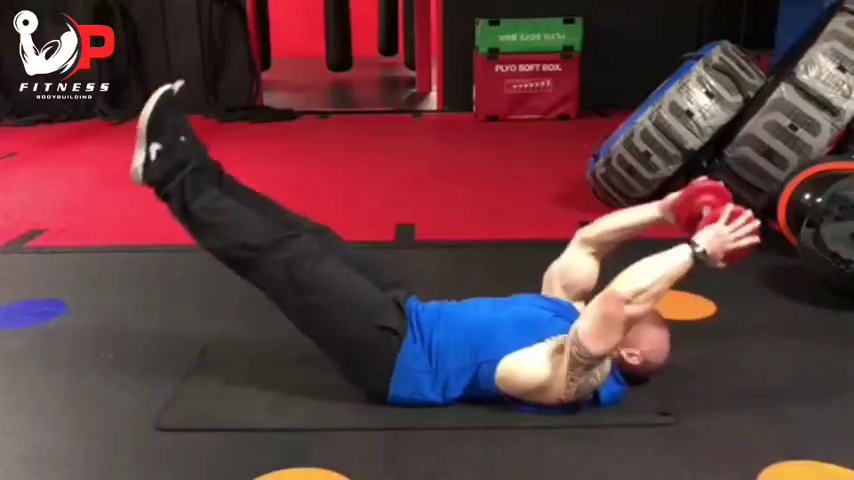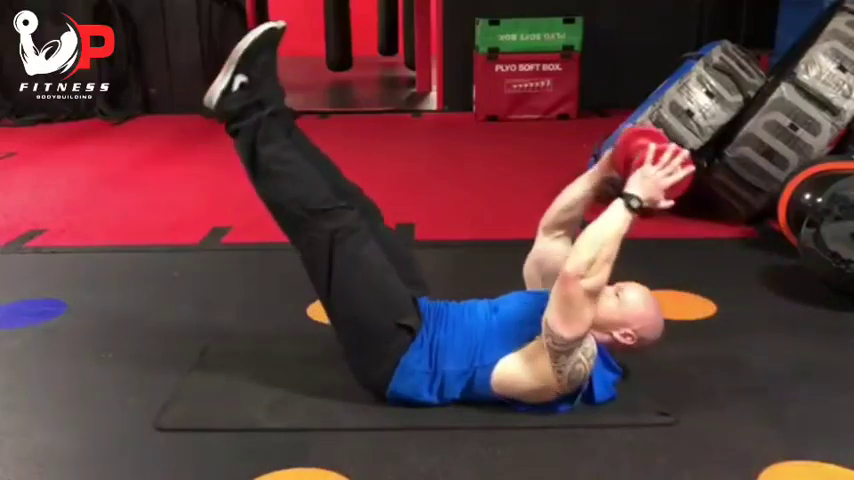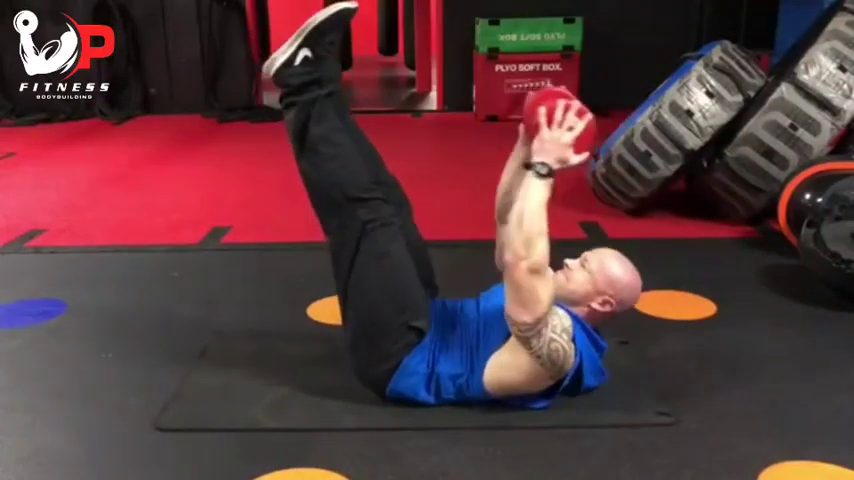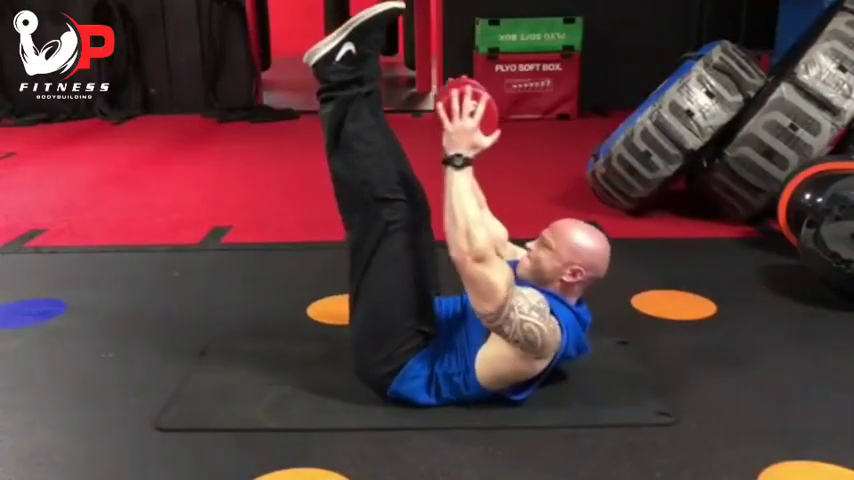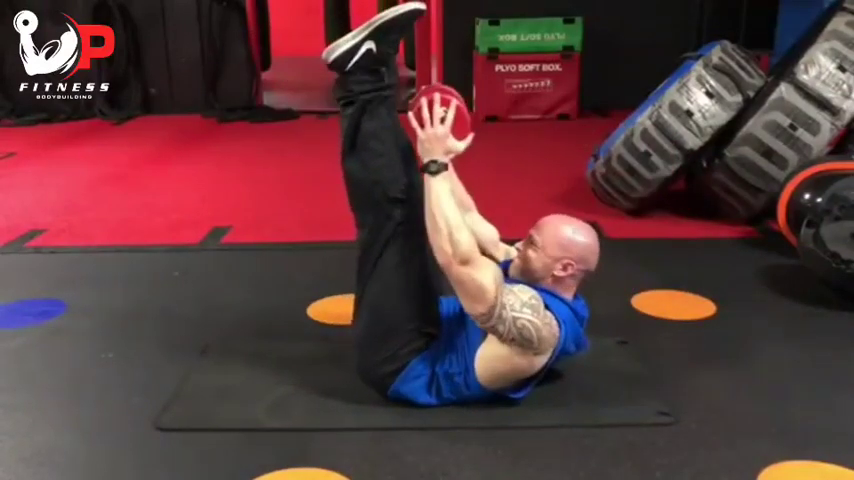
dt=0.4s
person 1, frame 1
left shoulder: (580, 376)
right shoulder: (566, 312)
left elbow: (621, 296)
right elbow: (587, 240)
left wrist: (695, 250)
right wrist: (665, 210)
left hip: (397, 358)
right hip: (409, 317)
left knee: (295, 262)
right knee: (310, 244)
left ankle: (180, 183)
right ankle: (188, 174)
person 1, frame 2
left shoulder: (574, 364)
right shoulder: (558, 309)
left elbow: (579, 276)
right elbow: (553, 229)
left wrist: (632, 200)
right wrist: (607, 170)
left hip: (400, 357)
right hip: (423, 318)
left knee: (336, 227)
right knee: (353, 213)
left ankle: (255, 119)
right ankle: (260, 112)
person 1, frame 3
left shoulder: (556, 346)
right shoulder: (556, 307)
left elbow: (522, 261)
right elbow: (508, 219)
left wrist: (541, 167)
right wrist: (528, 147)
left hip: (401, 359)
right hip: (425, 328)
left knee: (367, 213)
right knee: (384, 203)
left ankle: (309, 92)
right ankle: (314, 88)
person 1, frame 4
left shoulder: (538, 326)
right shoulder: (536, 280)
left elbow: (470, 254)
right elbow: (483, 229)
left wrist: (459, 158)
right wrist: (462, 148)
left hip: (399, 362)
right hip: (425, 330)
left knee: (387, 213)
right knee: (404, 206)
left ankle: (348, 85)
person 1, frame 5
left shoulder: (535, 324)
right shoulder: (532, 279)
left elbow: (457, 259)
right elbow: (470, 222)
left wrist: (433, 164)
right wrist: (442, 158)
left hip: (401, 363)
left knee: (397, 214)
right knee: (412, 207)
left ankle: (368, 88)
